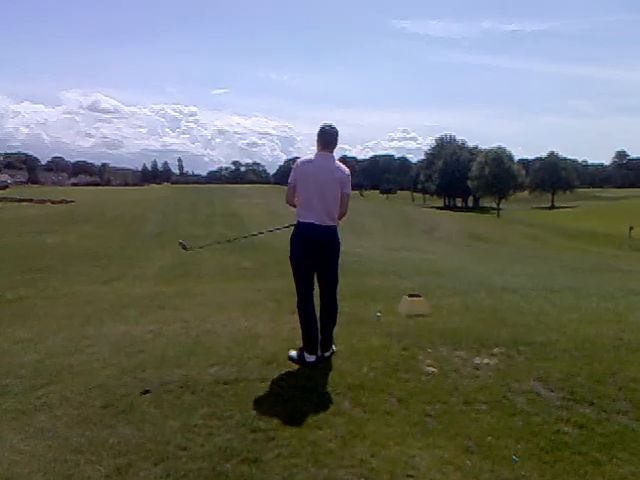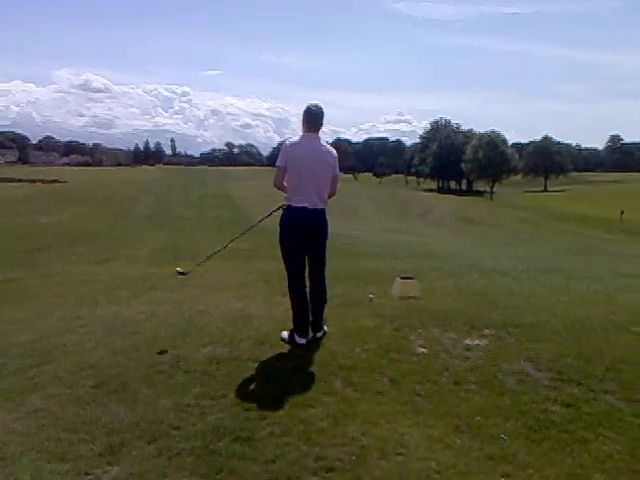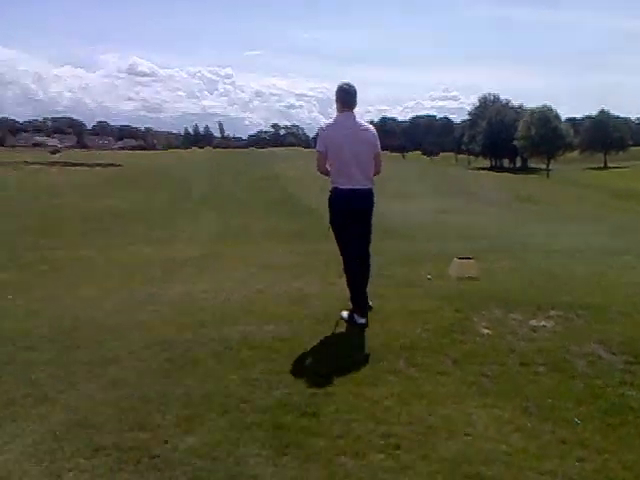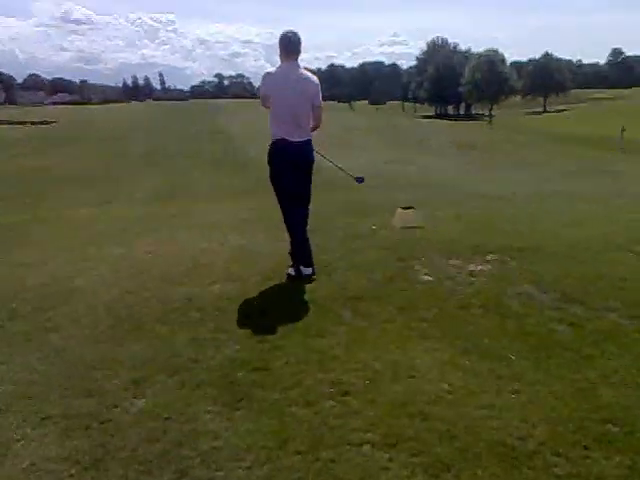
dt=0.3s
person 1, frame 1
left shoulder: (301, 164)
right shoulder: (343, 172)
left elbow: (290, 199)
right elbow: (343, 210)
left hip: (304, 232)
right hip: (329, 234)
left knee: (305, 292)
right knee: (329, 292)
left ankle: (309, 351)
right ankle: (326, 346)
person 1, frame 2
left shoulder: (289, 147)
right shoulder: (331, 153)
left elbow: (278, 183)
right elbow: (332, 191)
left hip: (294, 216)
right hip: (319, 217)
left knee: (296, 275)
right knee: (318, 273)
left ankle: (301, 332)
right ankle: (317, 327)
person 1, frame 3
left shoulder: (327, 130)
right shoulder: (370, 130)
left elbow: (321, 168)
right elbow: (377, 168)
left hip: (341, 197)
right hip: (366, 196)
left knee: (350, 254)
right knee: (363, 250)
left ankle: (359, 311)
right ankle: (362, 300)
person 1, frame 4
left shoulder: (269, 78)
right shoulder: (312, 81)
right elbow: (317, 122)
left hip: (280, 149)
right hip: (304, 148)
left knee: (289, 207)
right knee: (301, 204)
left ankle: (304, 264)
right ankle: (298, 256)
